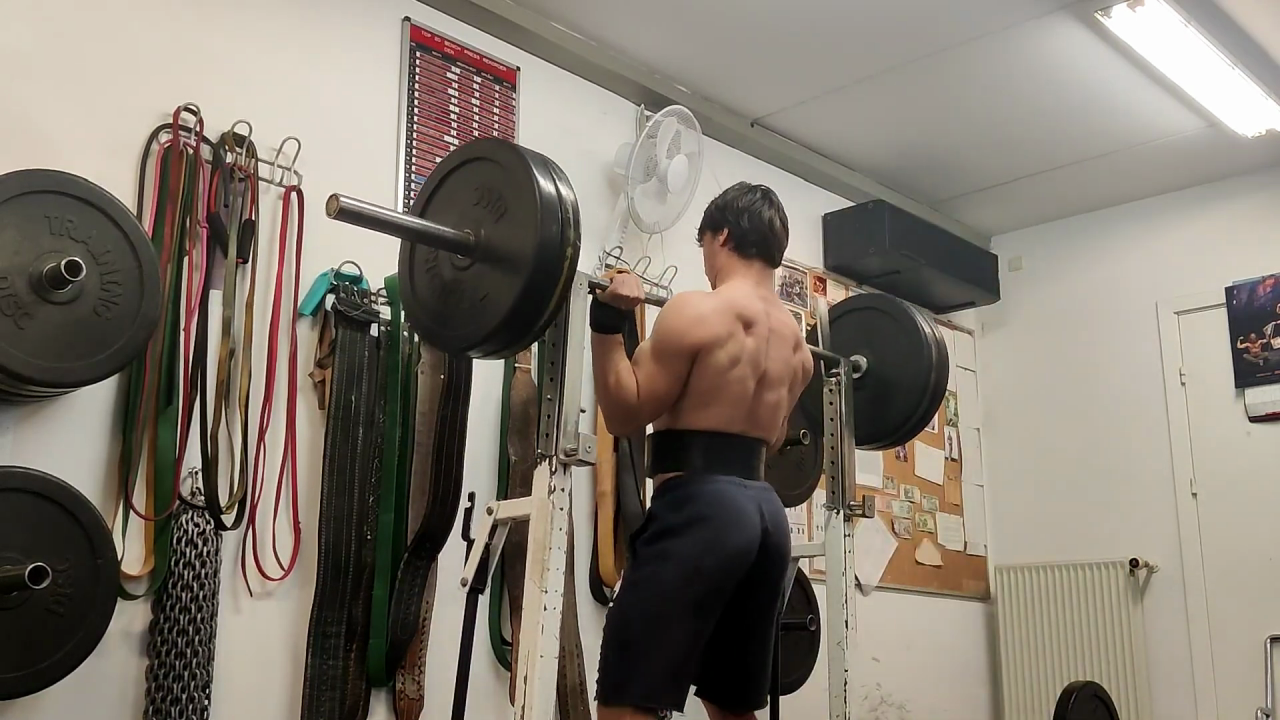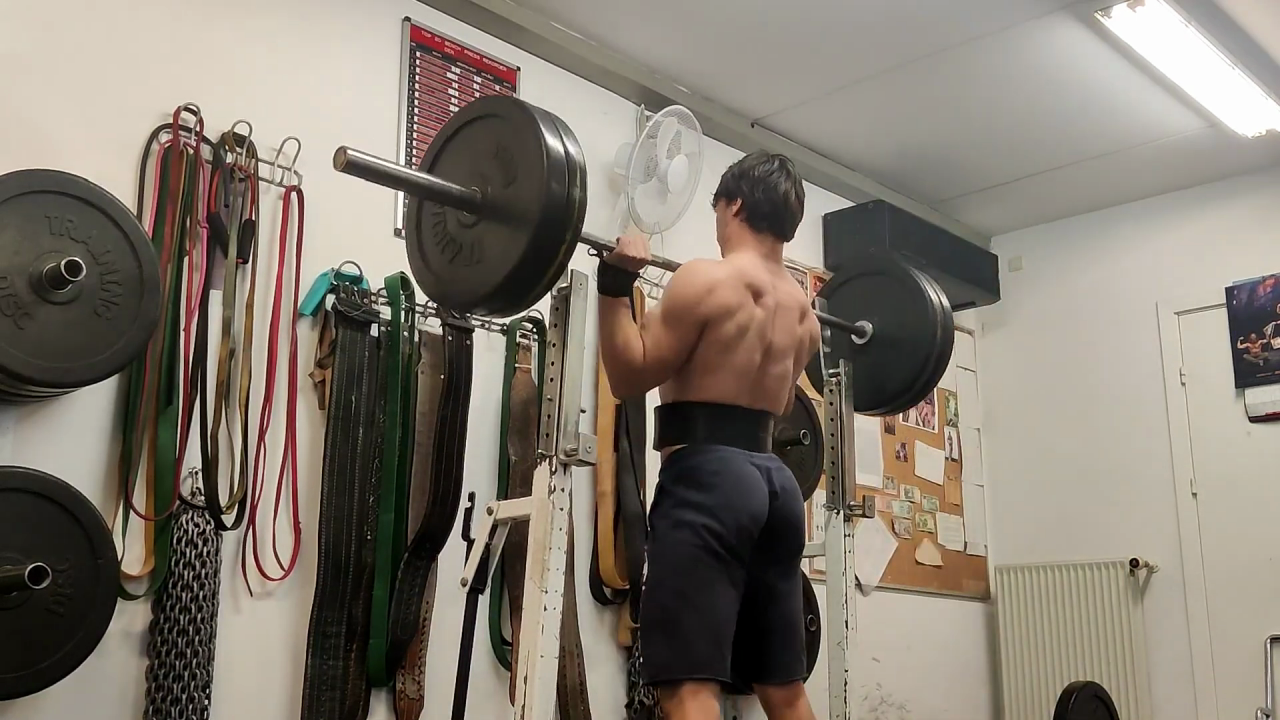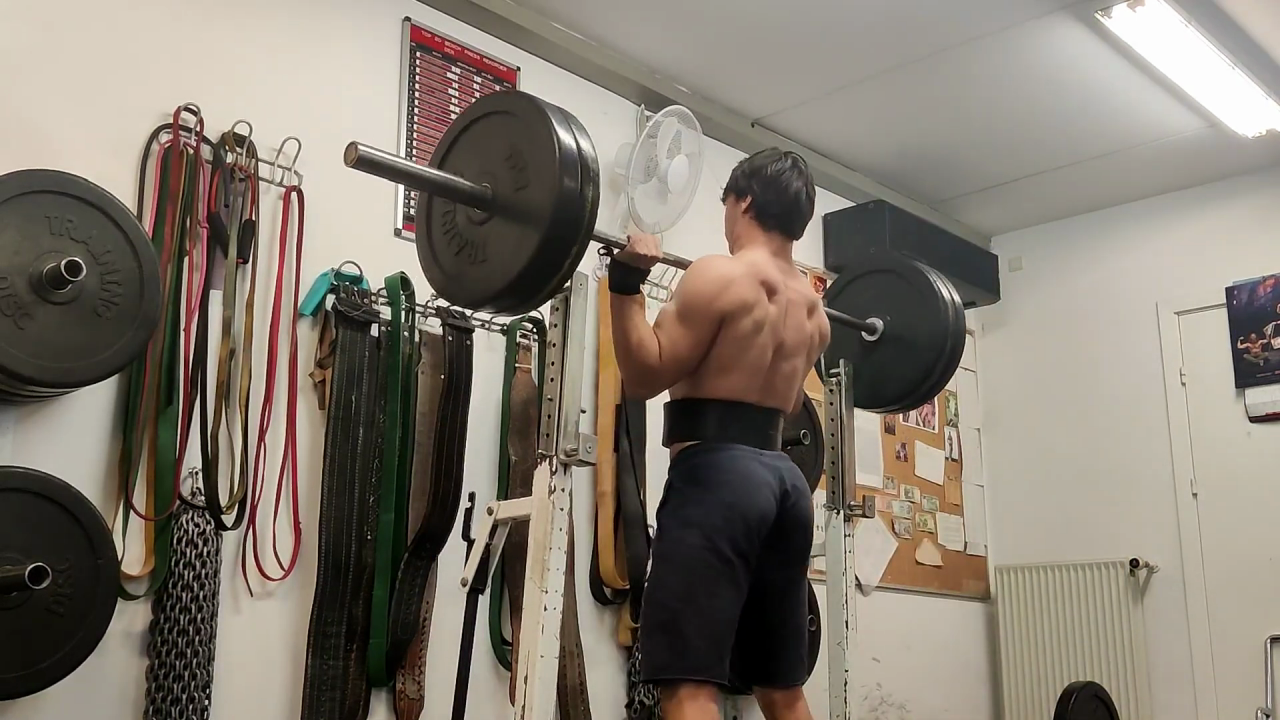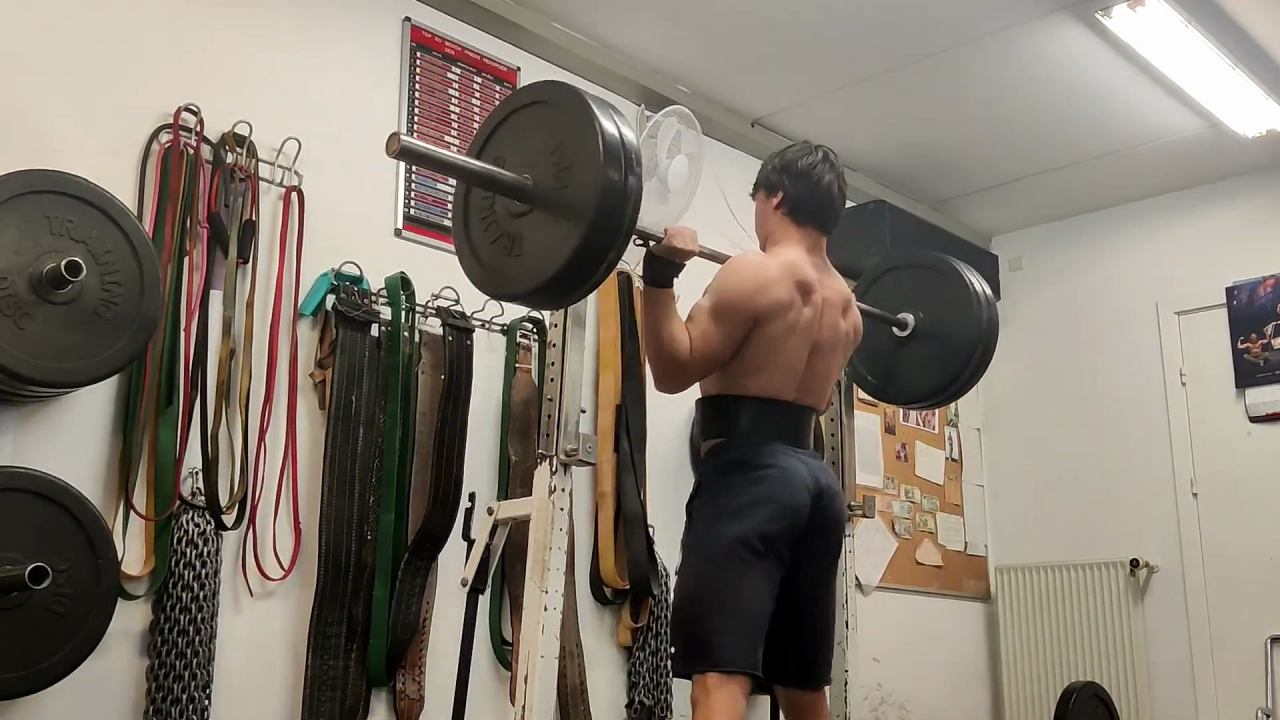
dt=0.3s
person 1, frame 1
left shoulder: (697, 311)
right shoulder: (795, 338)
left elbow: (623, 414)
left wrist: (608, 321)
left hip: (698, 514)
right hip: (764, 516)
person 1, frame 2
left shoulder: (707, 280)
right shoulder: (803, 308)
left elbow: (628, 374)
left wrist: (614, 284)
left hip: (707, 483)
right hip: (774, 484)
person 1, frame 3
left shoulder: (719, 275)
right shoulder: (814, 306)
left elbow: (644, 374)
left wrist: (626, 282)
left hip: (716, 479)
right hip: (783, 483)
person 1, frame 4
left shoulder: (754, 274)
right shoulder: (847, 303)
left elbow: (674, 369)
left wrist: (659, 275)
left hip: (748, 479)
right hip: (814, 481)
